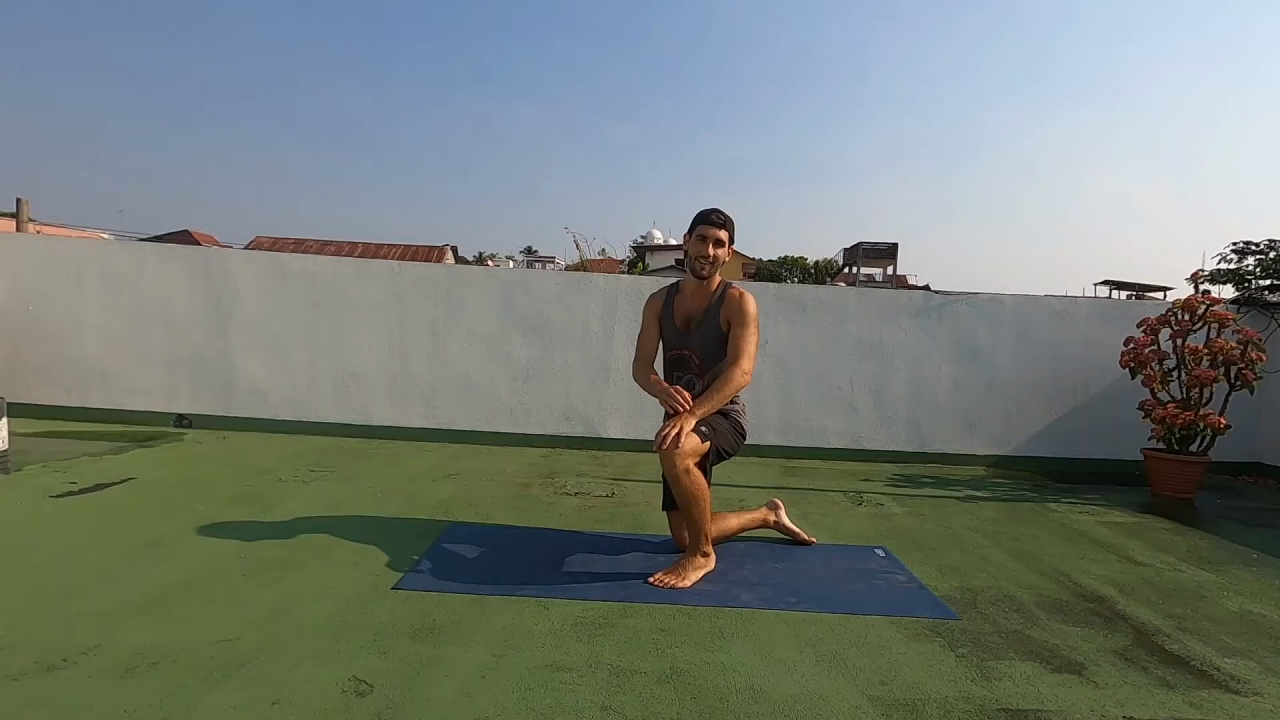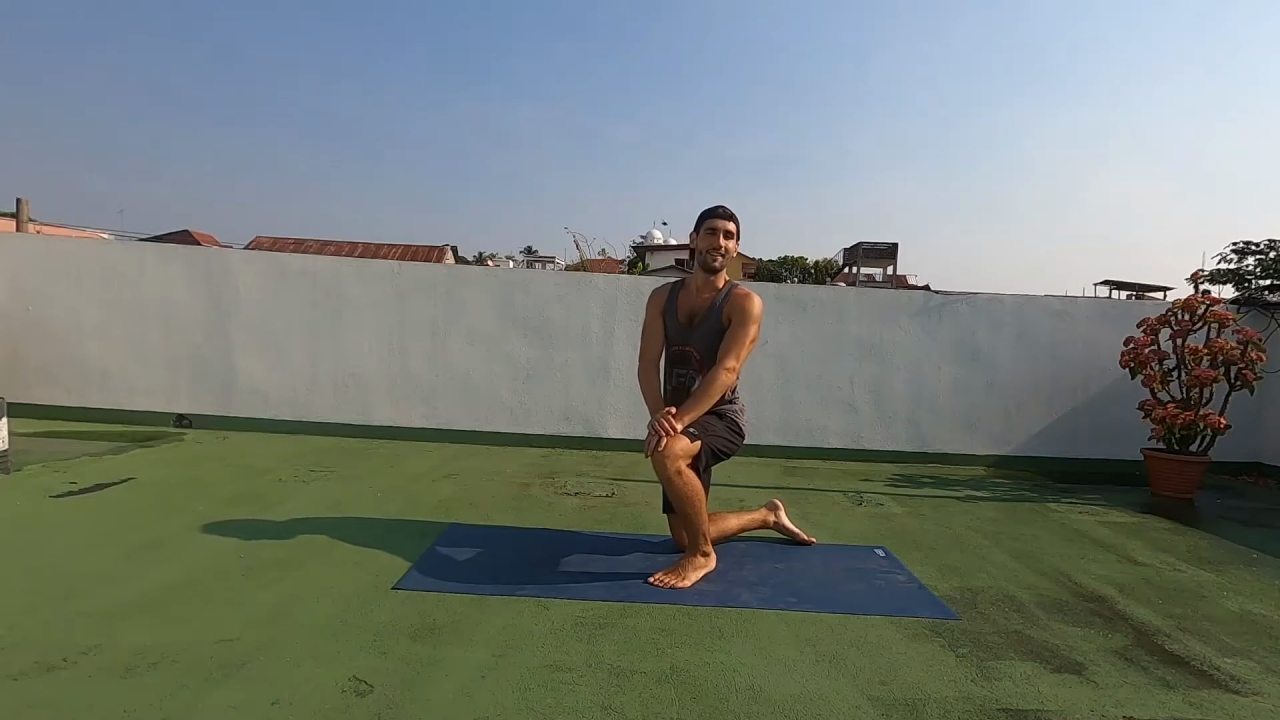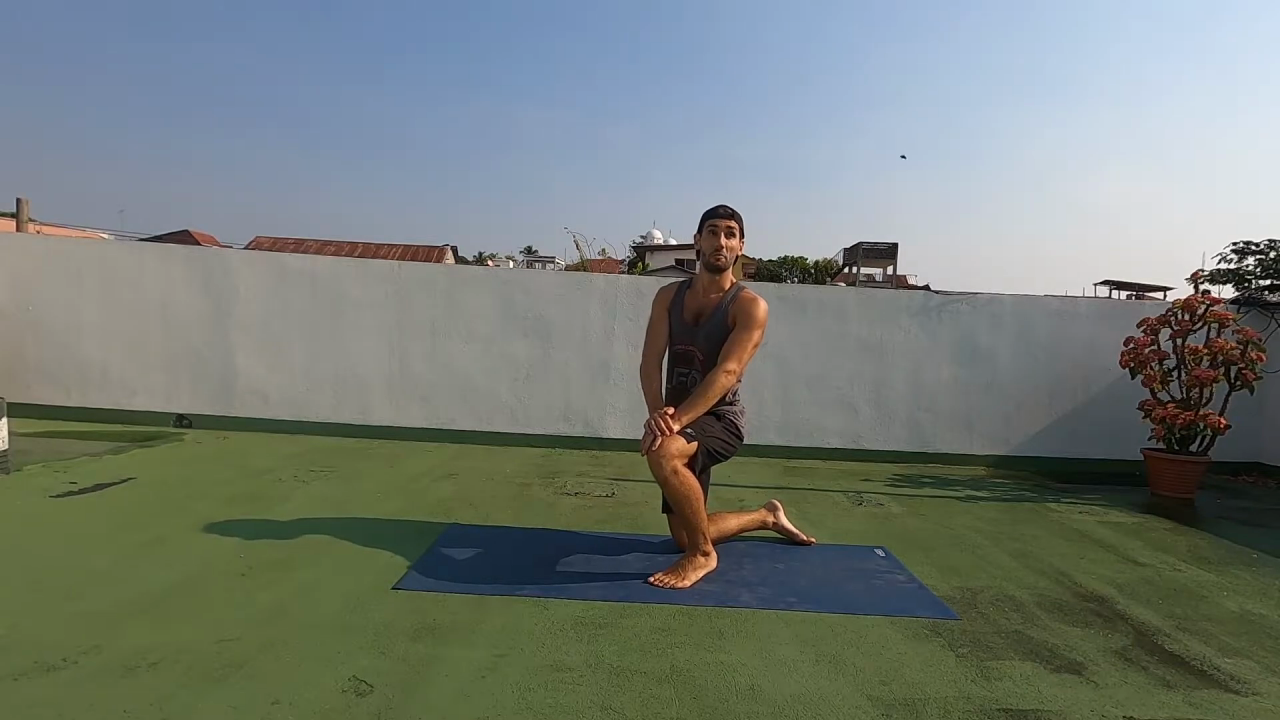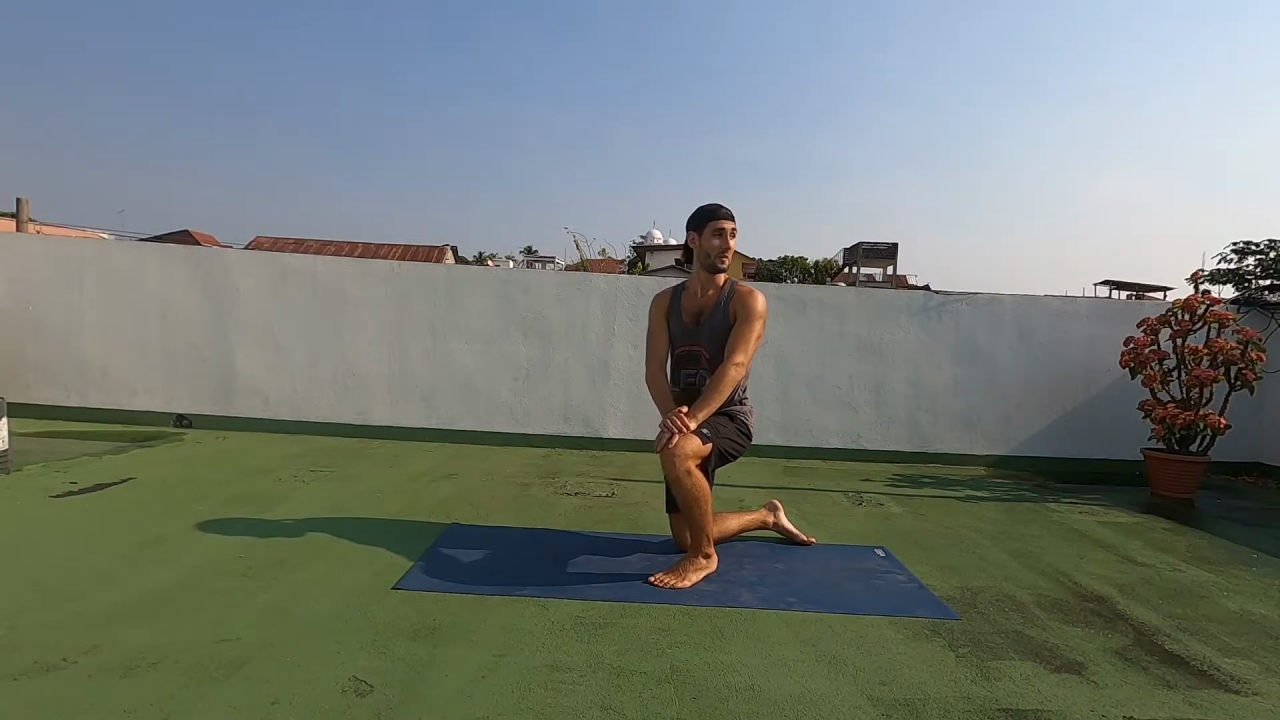
dt=0.5s
person 1, frame 1
left shoulder: (738, 302)
right shoulder: (659, 301)
left elbow: (740, 372)
right elbow: (641, 365)
left wrist: (690, 416)
right wrist: (665, 392)
left hip: (723, 418)
right hip: (683, 421)
left knee: (676, 452)
right knee: (683, 535)
left ankle: (702, 556)
right ankle: (768, 515)
person 1, frame 2
left shoulder: (744, 302)
right shoulder: (662, 297)
left elbow: (726, 371)
right elbow: (648, 365)
left wrist: (679, 421)
right wrist: (658, 415)
left hip: (721, 418)
right hip: (682, 422)
left knee: (666, 453)
right knee: (684, 536)
left ankle: (702, 555)
right ankle: (768, 516)
person 1, frame 3
left shoulder: (750, 306)
right shoulder: (669, 296)
left elbow: (726, 373)
right elbow: (650, 363)
left wrist: (676, 421)
right wrist: (657, 413)
left hip: (720, 419)
right hip: (683, 423)
left knee: (662, 453)
right knee: (684, 535)
left ankle: (703, 555)
right ankle: (768, 517)
person 1, frame 4
left shoulder: (748, 299)
right shoulder: (665, 302)
left elbow: (734, 367)
right elbow: (655, 369)
left wrist: (692, 419)
right wrist: (671, 414)
left hip: (728, 419)
right hip: (687, 422)
left knee: (675, 452)
right knee: (684, 536)
left ankle: (704, 556)
right ankle: (767, 516)
